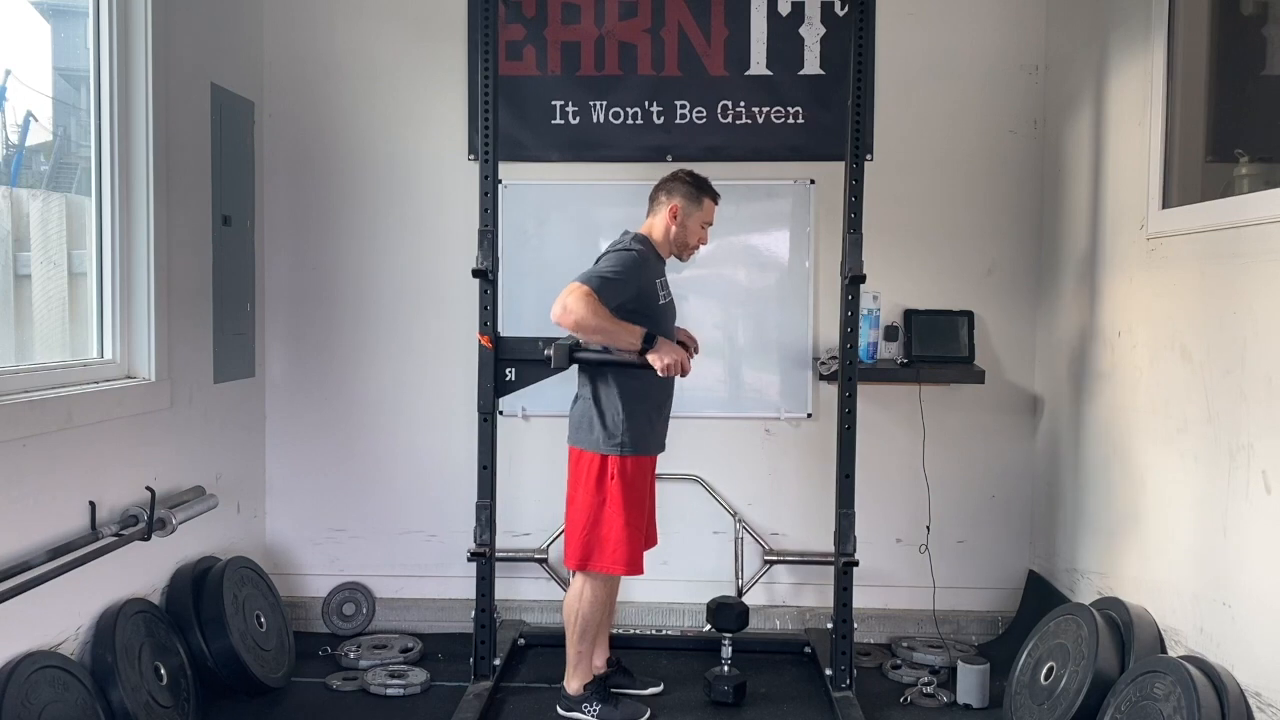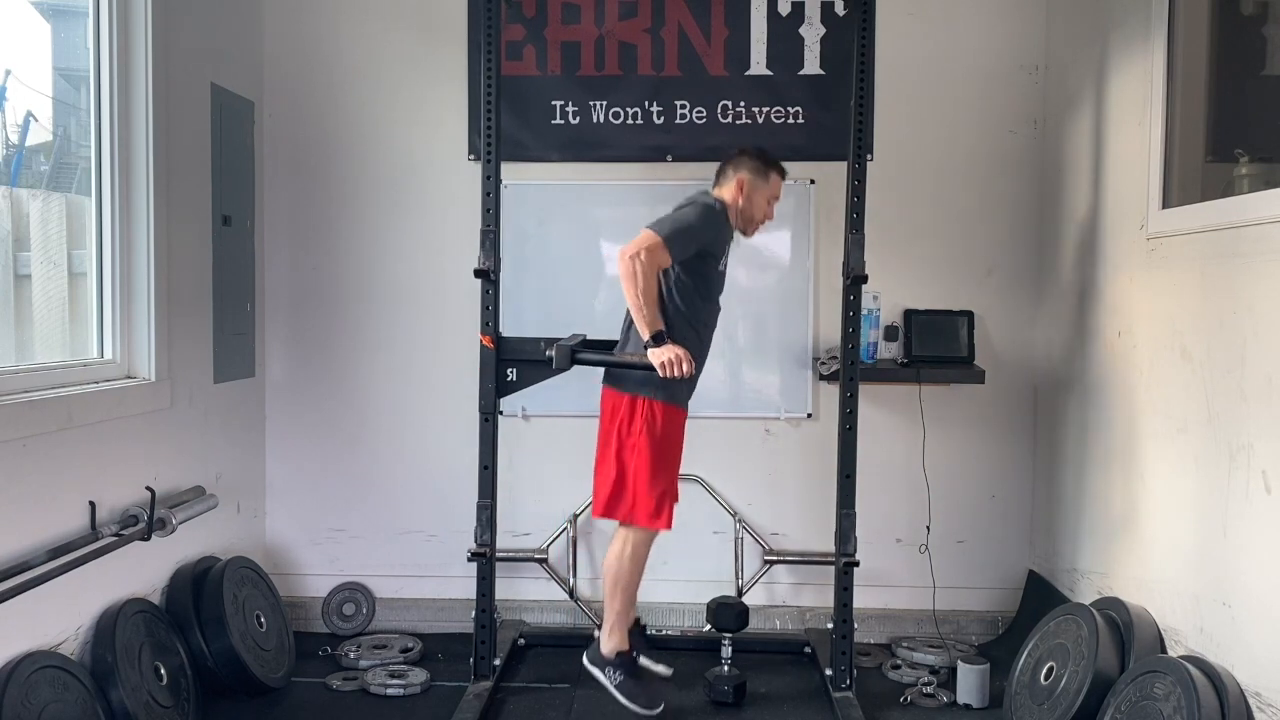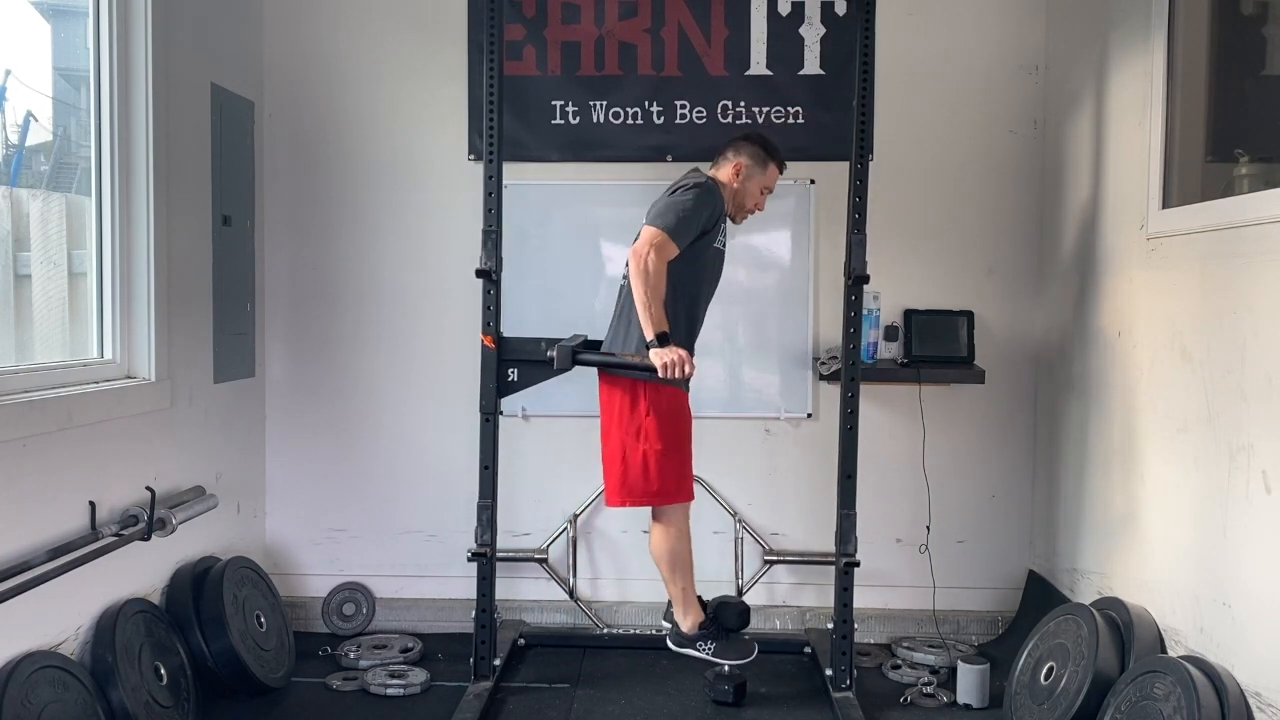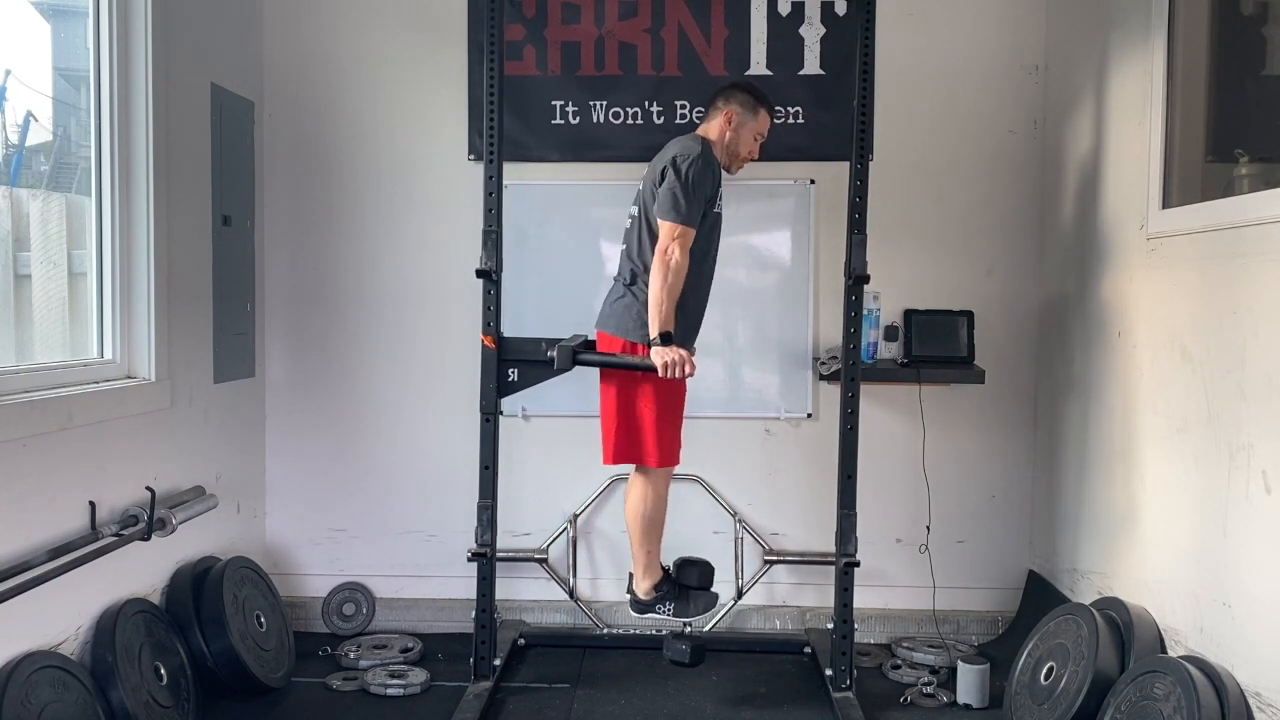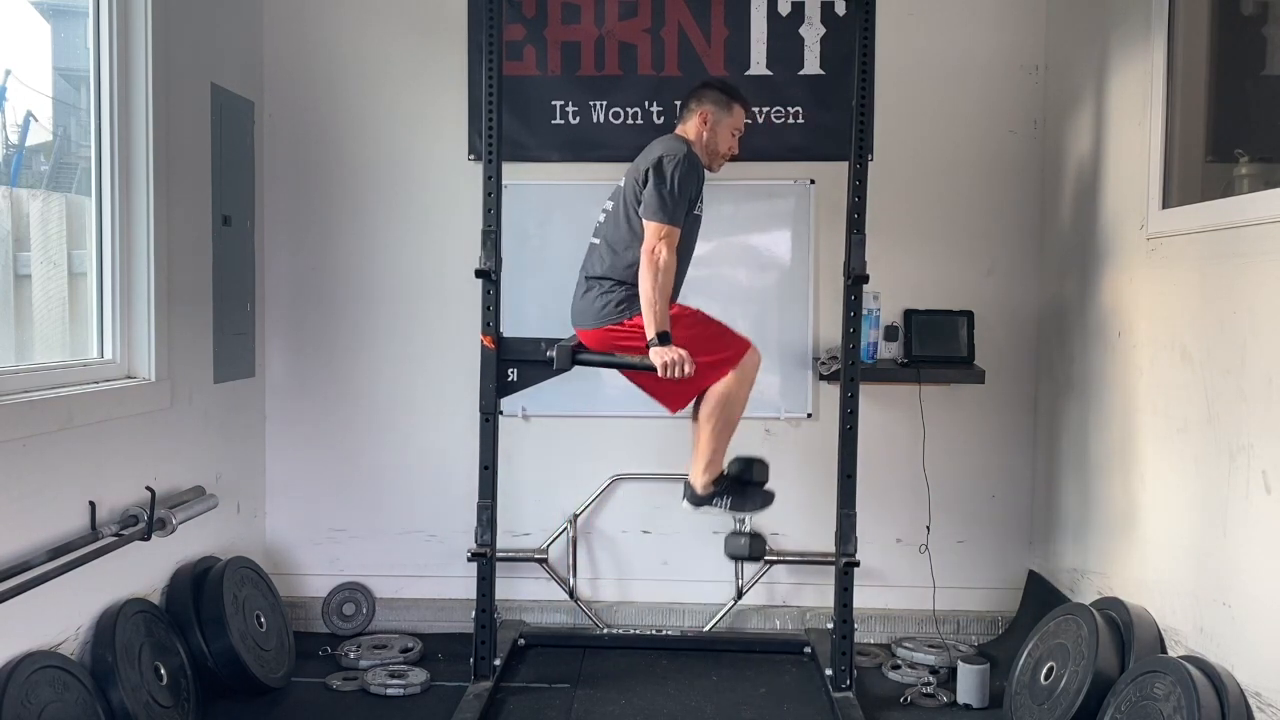
dt=1s
person 1, frame 1
left shoulder: (646, 261)
right shoulder: (632, 257)
right elbow: (567, 311)
left wrist: (667, 332)
right wrist: (650, 341)
left hip: (630, 436)
right hip: (611, 437)
left knee: (611, 561)
right knee: (598, 566)
left ankle: (600, 664)
person 1, frame 2
left shoulder: (707, 225)
right shoulder: (705, 217)
left elbow: (651, 268)
right elbow: (634, 257)
right wrist: (654, 340)
left hip: (657, 386)
right hip: (647, 389)
left knee: (644, 521)
right knee: (640, 522)
left ankle: (624, 627)
right ankle: (610, 649)
person 1, frame 3
left shoulder: (704, 209)
right shoulder: (701, 194)
right elbow: (645, 254)
right wrist: (659, 341)
left hip: (653, 367)
right hip: (645, 370)
left knee: (670, 498)
right knee: (669, 501)
left ankle: (684, 604)
right ankle: (690, 625)
person 1, frame 4
left shoulder: (687, 160)
right shoulder: (695, 159)
right elbow: (670, 252)
left wrist: (664, 337)
right wrist: (661, 340)
left hip: (643, 332)
right hip: (641, 334)
left knee: (654, 465)
right knee: (653, 466)
left ankle: (650, 575)
right ankle: (647, 588)
person 1, frame 5
left shoulder: (663, 157)
right shoulder: (678, 159)
right elbow: (658, 251)
left wrist: (658, 332)
right wrist: (660, 339)
left hip: (602, 310)
right hip: (615, 310)
left knee: (720, 363)
right knee: (743, 359)
left ankle: (707, 475)
right ankle: (706, 480)
